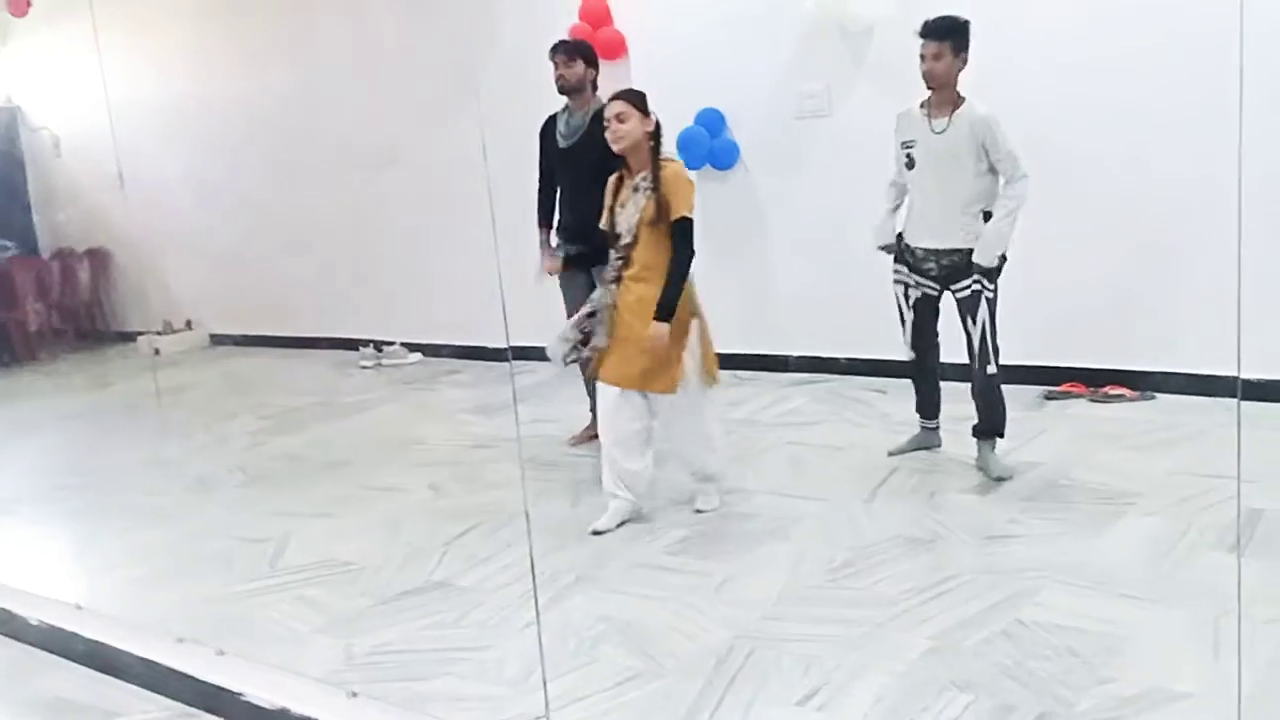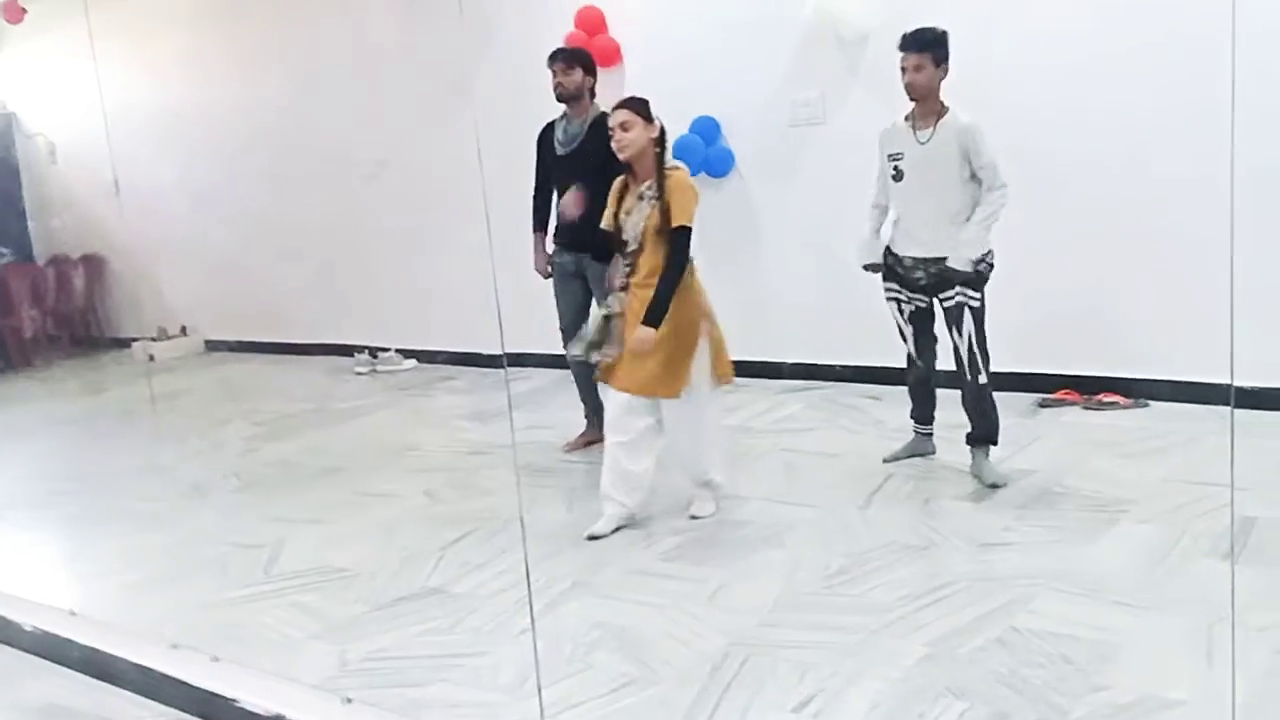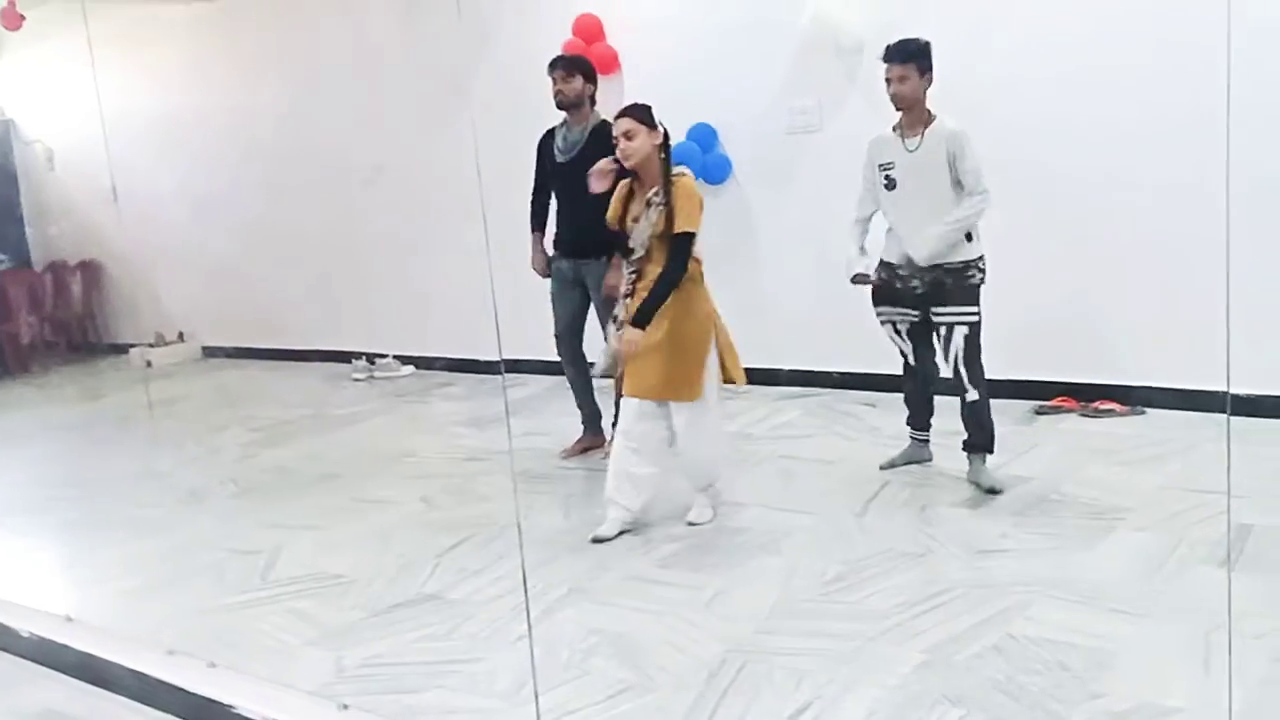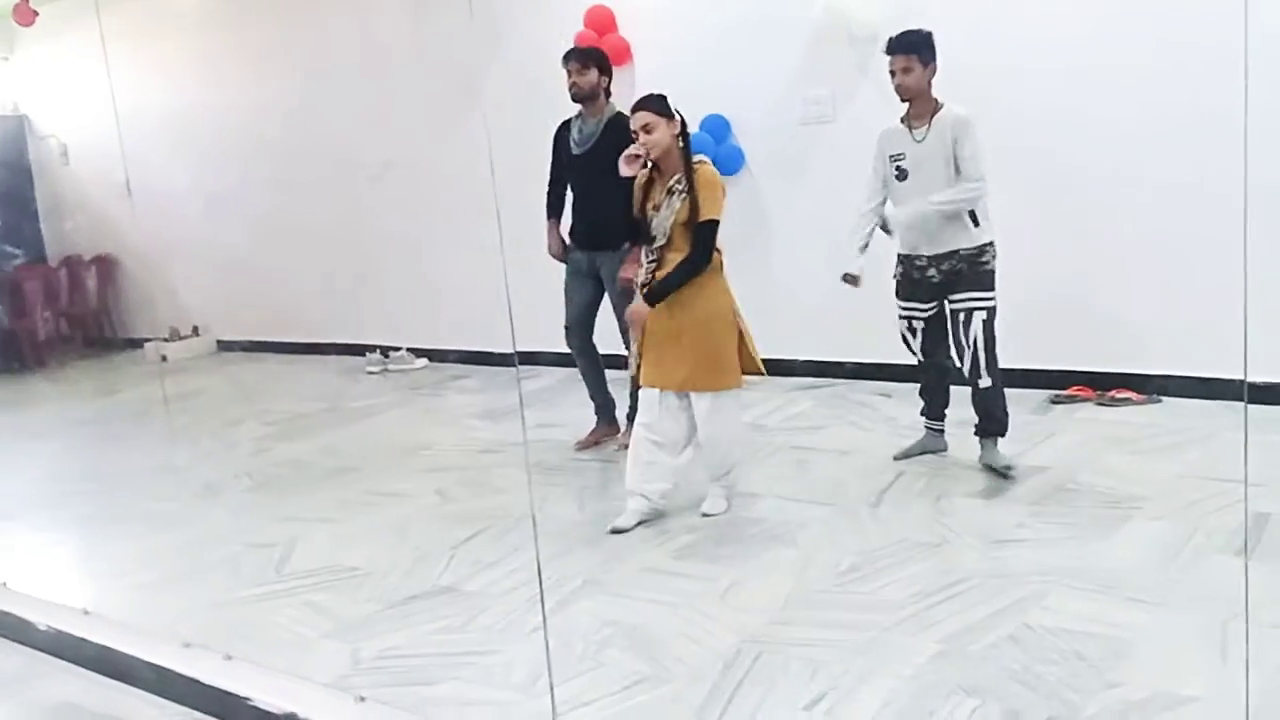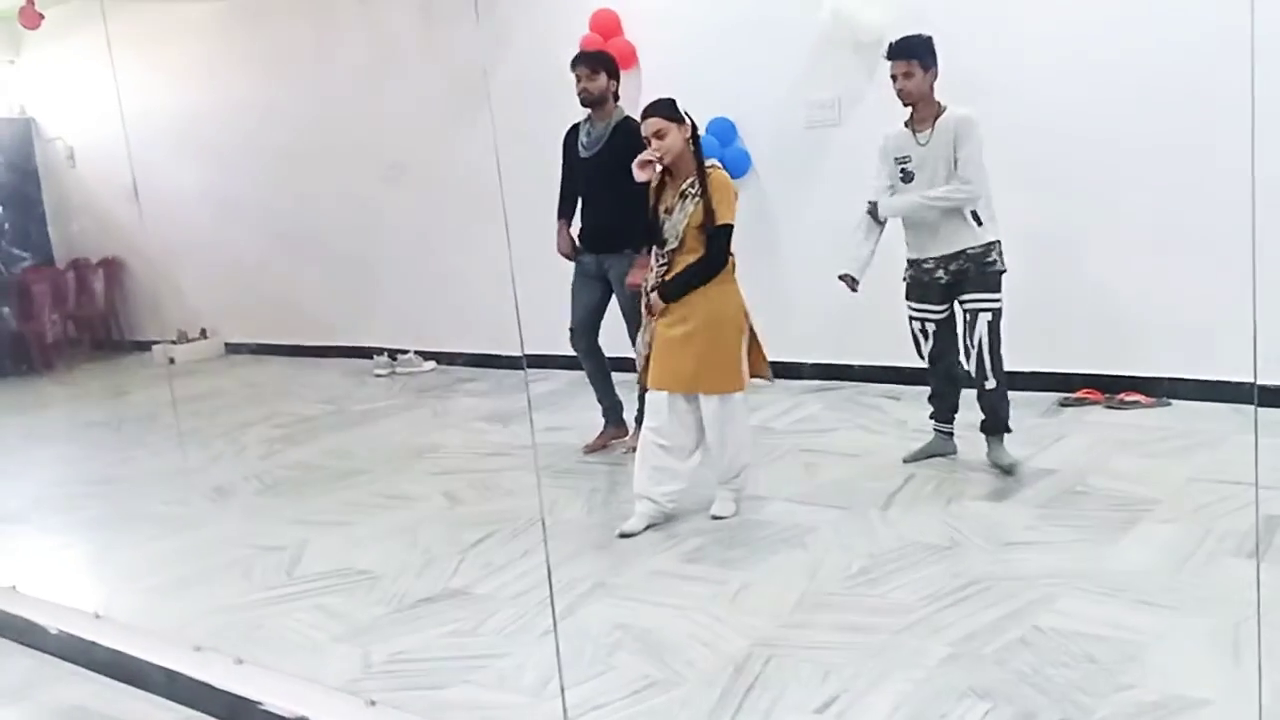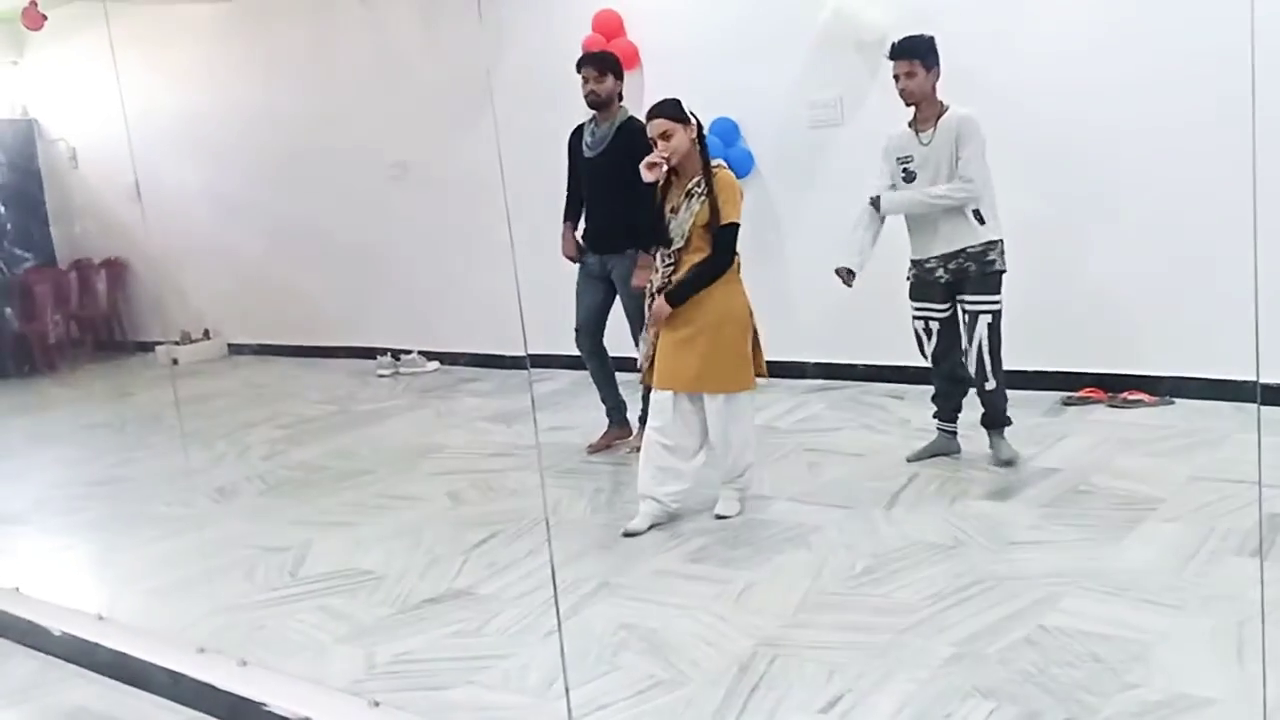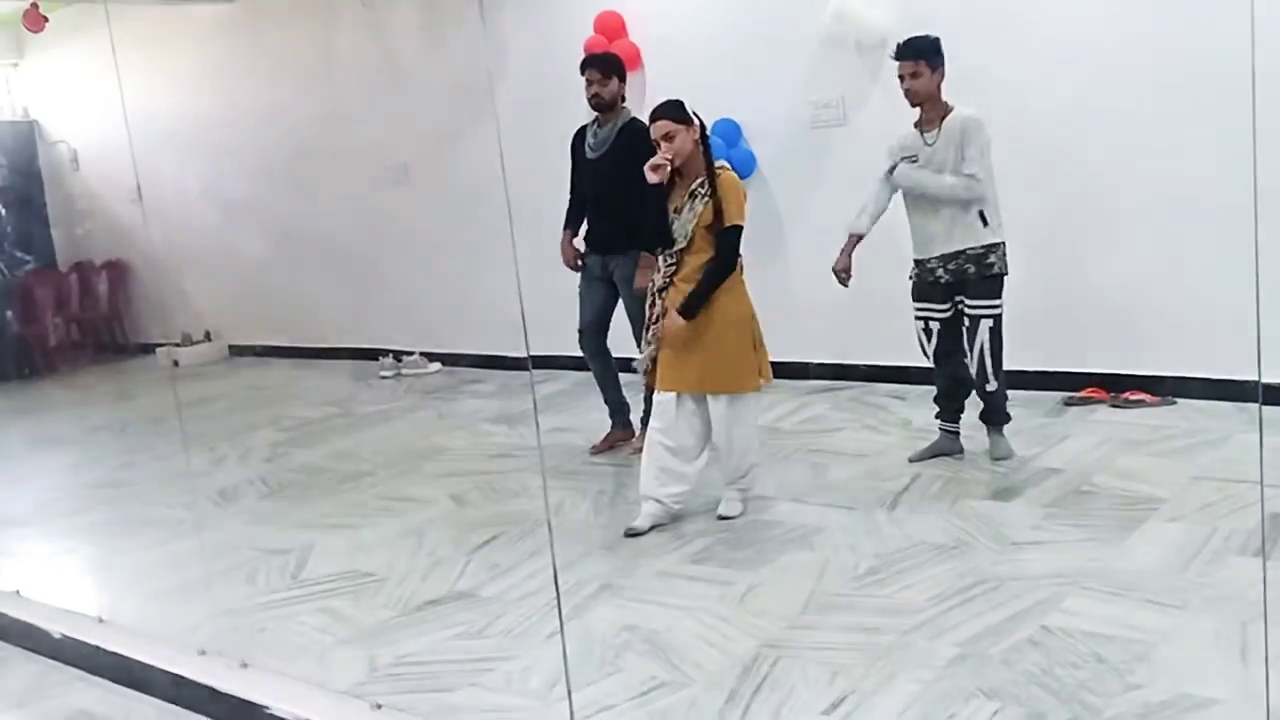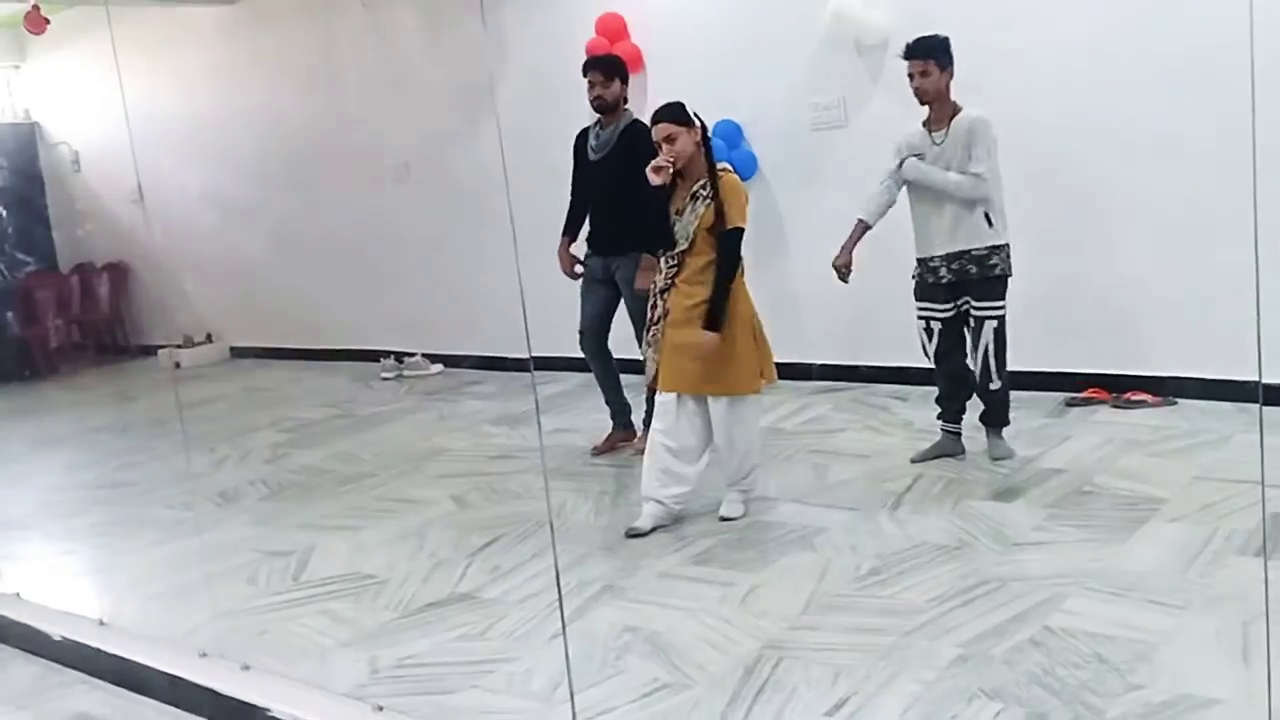
dt=0.1s
person 1, frame 1
left shoulder: (979, 123)
right shoulder: (906, 121)
left elbow: (1016, 183)
left wrist: (990, 245)
right wrist: (885, 225)
left hip: (969, 255)
right hip: (914, 251)
left knee: (982, 348)
right knee: (920, 346)
left ankle: (987, 446)
right ankle: (928, 427)
person 1, frame 2
left shoulder: (963, 131)
right shoulder: (890, 135)
left elbow: (996, 191)
left wrist: (966, 254)
right wrist: (872, 244)
left hip: (956, 265)
right hip: (903, 263)
left knee: (971, 358)
right knee: (917, 355)
left ankle: (980, 453)
right ankle: (922, 434)
person 1, frame 3
left shoulder: (951, 137)
right shoulder: (879, 147)
left elbow: (978, 200)
right elbow: (865, 209)
left wrist: (928, 244)
right wrist: (857, 259)
left hip: (954, 269)
right hip: (898, 272)
left knee: (965, 366)
right knee: (915, 362)
left ankle: (978, 460)
right ankle: (918, 441)
person 1, frame 4
left shoulder: (957, 123)
right shoulder: (888, 138)
left elbow: (973, 186)
right elbow: (875, 201)
left wrist: (907, 214)
right wrist: (857, 255)
left hip: (967, 255)
right hip: (916, 262)
left knee: (977, 353)
right knee: (928, 353)
left ankle: (990, 442)
right ankle: (934, 431)
person 1, frame 5
left shoulder: (961, 124)
right shoulder: (892, 144)
left elbow: (967, 189)
right elbow: (877, 207)
left wrist: (896, 205)
right wrist: (857, 266)
left hip: (975, 255)
right hip: (924, 263)
left knee: (982, 352)
right knee: (937, 355)
left ankle: (996, 438)
right ankle: (942, 434)
person 1, frame 6
left shoulder: (963, 124)
right shoulder: (896, 144)
left elbow: (969, 189)
right elbow: (879, 205)
left wrist: (899, 200)
right wrist: (855, 260)
left hip: (976, 254)
right hip: (927, 263)
left knee: (982, 352)
right knee: (941, 354)
left ankle: (997, 432)
right ankle: (946, 433)
person 1, frame 7
left shoulder: (968, 124)
right shoulder: (902, 145)
left elbow: (973, 186)
right elbow: (879, 196)
left wrist: (910, 177)
right wrist: (847, 250)
left hip: (979, 256)
right hip: (929, 263)
left knee: (984, 352)
right knee: (943, 354)
left ankle: (996, 429)
right ankle: (949, 433)
person 1, frame 8
left shoulder: (976, 125)
right shoulder: (910, 142)
left elbow: (978, 186)
right elbow: (884, 191)
left wrist: (917, 171)
right wrist: (849, 244)
left hip: (983, 257)
right hip: (932, 263)
left knee: (987, 353)
right knee: (943, 354)
left ankle: (995, 430)
right ankle: (950, 434)
person 2, frame 1
left shoulder: (671, 176)
right shoulder: (617, 182)
left elbow: (683, 250)
right elbow: (611, 244)
left wrist: (665, 316)
left hip: (665, 307)
right hip: (624, 304)
left knee: (682, 403)
right knee: (618, 408)
left ankle: (707, 480)
right ankle: (622, 499)
person 2, frame 2
left shoulder: (675, 183)
right shoulder: (620, 188)
left elbow: (677, 258)
left wrist: (654, 321)
left hip: (675, 313)
right hip: (633, 311)
left knee: (685, 408)
right knee: (625, 412)
left ankle: (706, 487)
right ankle: (620, 504)
person 2, frame 3
left shoulder: (682, 189)
right shoulder: (625, 193)
left elbow: (676, 266)
left wrist: (640, 323)
right wrist: (598, 197)
left hip: (683, 315)
right hip: (639, 316)
left knee: (692, 413)
right knee: (636, 418)
left ankle: (704, 493)
right ankle: (623, 507)
person 2, frame 4
left shoulder: (703, 177)
right shoulder: (646, 182)
left elbow: (701, 253)
left wrist: (651, 300)
right wrist: (626, 182)
left hip: (702, 304)
right hip: (660, 305)
left knee: (712, 403)
right knee: (655, 409)
left ankle: (720, 483)
right ankle: (644, 497)
person 2, frame 5
left shoulder: (715, 181)
right shoulder: (658, 185)
left elbow: (716, 256)
left wrist: (666, 295)
right wrist: (639, 187)
left hip: (711, 309)
right hip: (671, 310)
left knee: (720, 405)
right knee: (664, 411)
left ankle: (729, 486)
right ankle: (653, 500)
person 2, frame 6
left shoulder: (720, 180)
right shoulder: (664, 185)
left elbow: (722, 256)
left wrist: (672, 298)
right wrist: (646, 187)
left hip: (716, 309)
right hip: (673, 311)
left knee: (725, 404)
right knee: (668, 410)
left ankle: (733, 486)
right ankle: (658, 499)
person 2, frame 7
left shoulder: (724, 183)
right shoulder: (668, 185)
left elbow: (727, 257)
left wrist: (689, 311)
right wrist: (652, 188)
left hip: (717, 310)
right hip: (675, 309)
left knee: (728, 405)
right knee: (670, 411)
left ankle: (736, 487)
right ankle: (660, 500)
person 2, frame 8
left shoulder: (726, 185)
right shoulder: (670, 187)
left elbow: (730, 260)
left wrist: (713, 322)
right wrist: (654, 190)
left hip: (720, 312)
right hip: (678, 312)
left knee: (729, 406)
right knee: (672, 411)
left ankle: (738, 488)
right ankle: (661, 501)
person 3, frame 1
left shoulder: (609, 122)
right shoulder: (551, 127)
right wrist: (546, 241)
left hip: (608, 246)
right hip: (570, 245)
right ankle: (600, 415)
person 3, frame 2
left shoulder: (607, 129)
right shoulder: (548, 134)
left wrist: (618, 251)
right wrist: (540, 245)
left hip: (605, 253)
right hip: (566, 252)
right knee: (573, 338)
right ankle: (594, 422)
person 3, frame 3
left shoulder: (607, 137)
right shoulder: (549, 141)
right elbow: (540, 196)
left wrist: (618, 262)
right wrist: (537, 243)
left hip: (603, 259)
right hip: (565, 260)
right knee: (567, 344)
right ankle: (592, 428)
person 3, frame 4
left shoulder: (623, 129)
right shoulder: (564, 132)
left elbow: (638, 192)
left wrist: (634, 254)
right wrist: (553, 229)
left hip: (618, 251)
right hip: (580, 252)
left knee: (632, 336)
right knee: (576, 334)
left ankle: (636, 420)
right ankle: (605, 419)
person 3, frame 5
left shoulder: (631, 133)
right shoulder: (573, 136)
left elbow: (646, 198)
left wrist: (642, 259)
right wrist: (562, 228)
left hip: (626, 254)
right hip: (588, 255)
left knee: (641, 340)
right knee: (581, 336)
left ankle: (644, 423)
right ankle: (614, 421)
person 3, frame 6
left shoulder: (635, 134)
right shoulder: (578, 137)
left elbow: (651, 198)
left wrist: (646, 260)
right wrist: (568, 230)
left hip: (630, 254)
right hip: (593, 255)
left knee: (645, 340)
right knee: (586, 336)
left ankle: (649, 423)
right ankle: (618, 421)
person 3, frame 7
left shoulder: (638, 135)
right shoulder: (581, 138)
left elbow: (653, 202)
left wrist: (647, 261)
right wrist: (568, 238)
left hip: (631, 256)
right hip: (594, 257)
left knee: (647, 341)
right knee: (590, 338)
left ankle: (650, 424)
right ankle: (620, 423)
person 3, frame 8
left shoulder: (640, 137)
right shoulder: (583, 140)
left elbow: (655, 203)
left wrist: (648, 262)
right wrist: (566, 244)
left hip: (633, 257)
right hip: (596, 258)
right knee: (591, 339)
left ankle: (652, 425)
right ankle: (622, 424)
